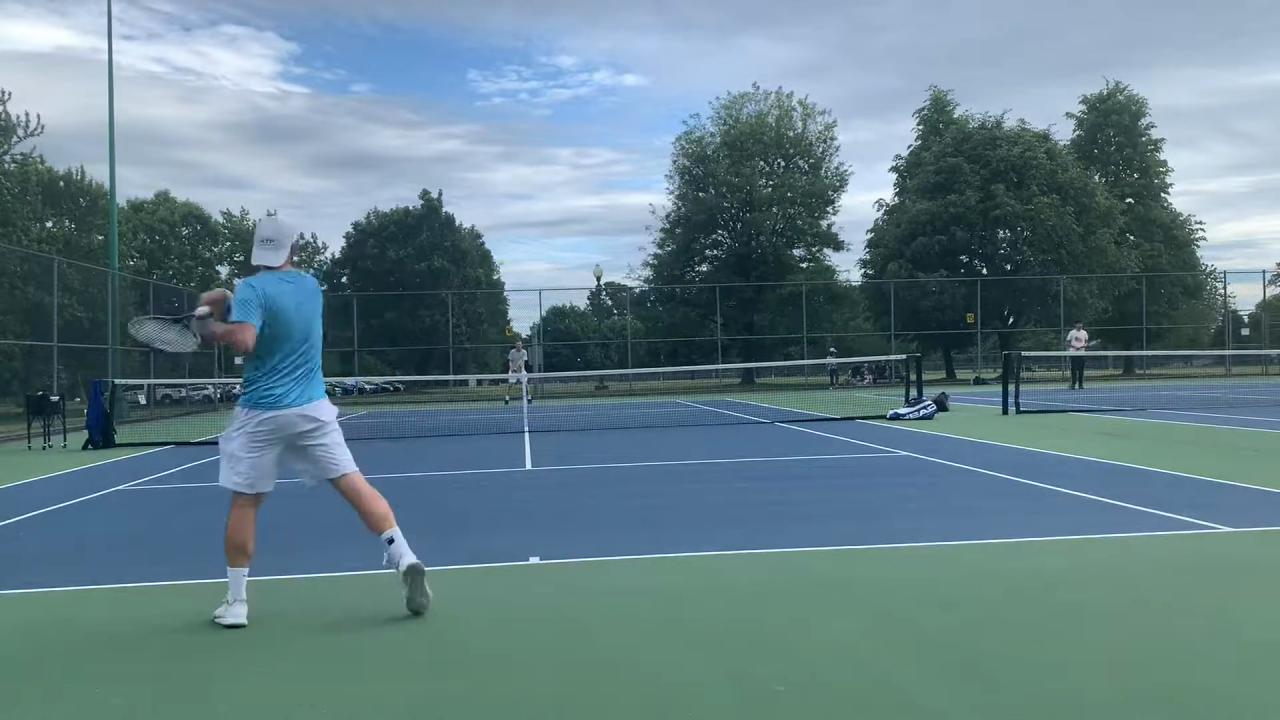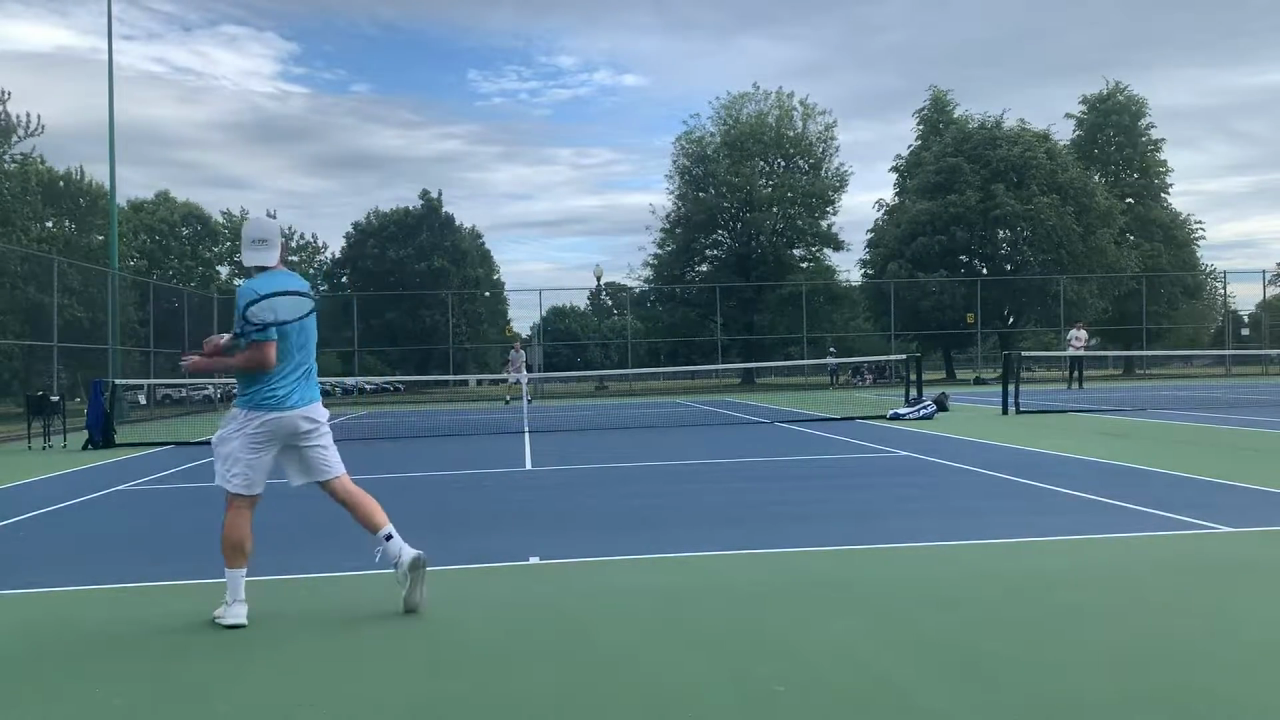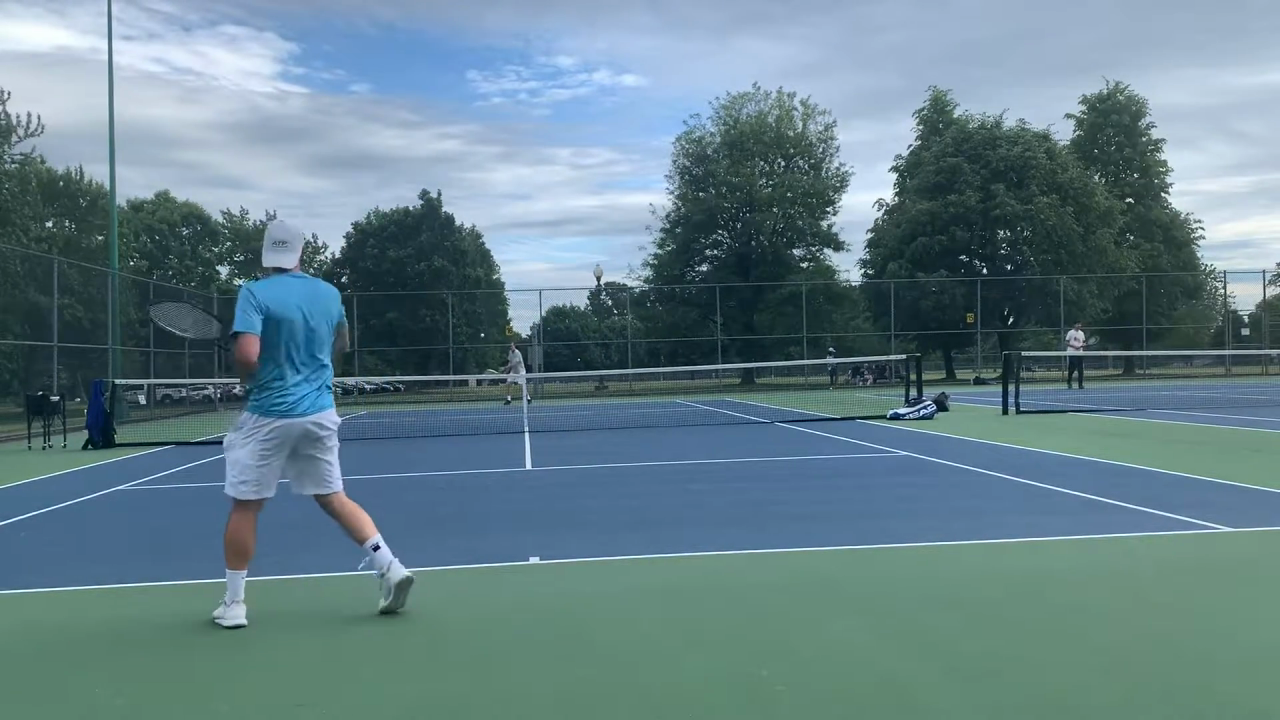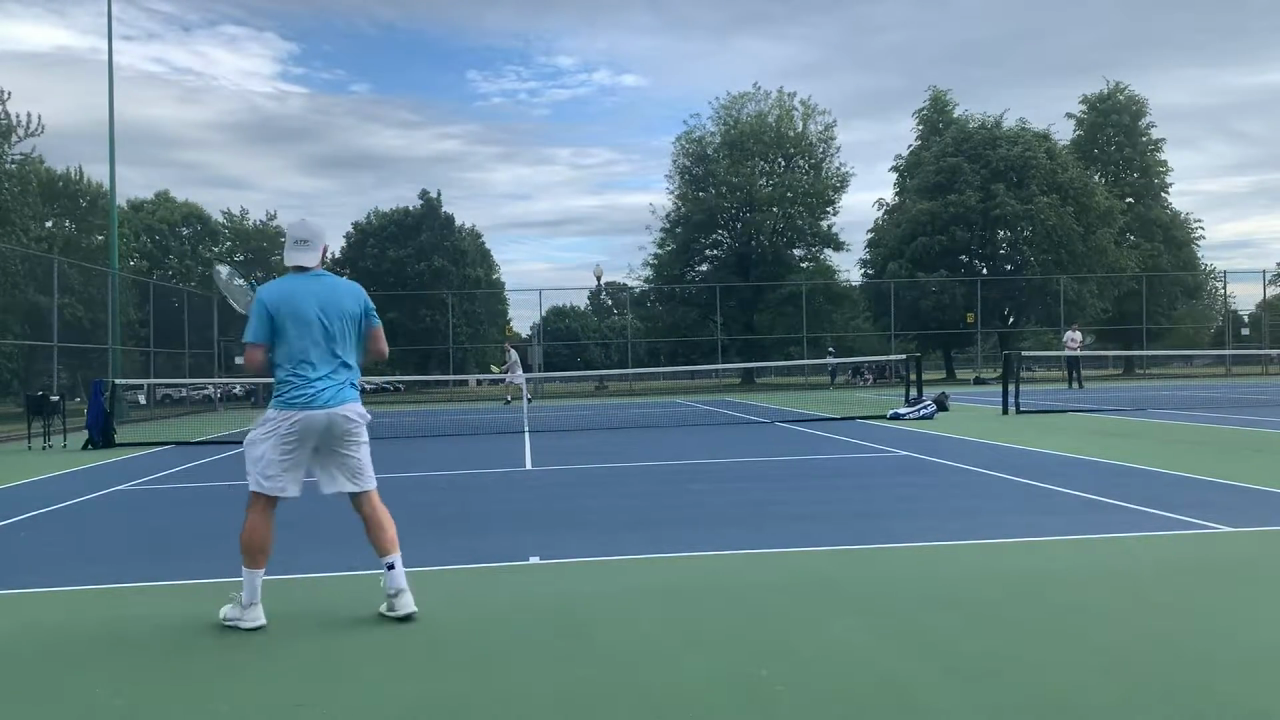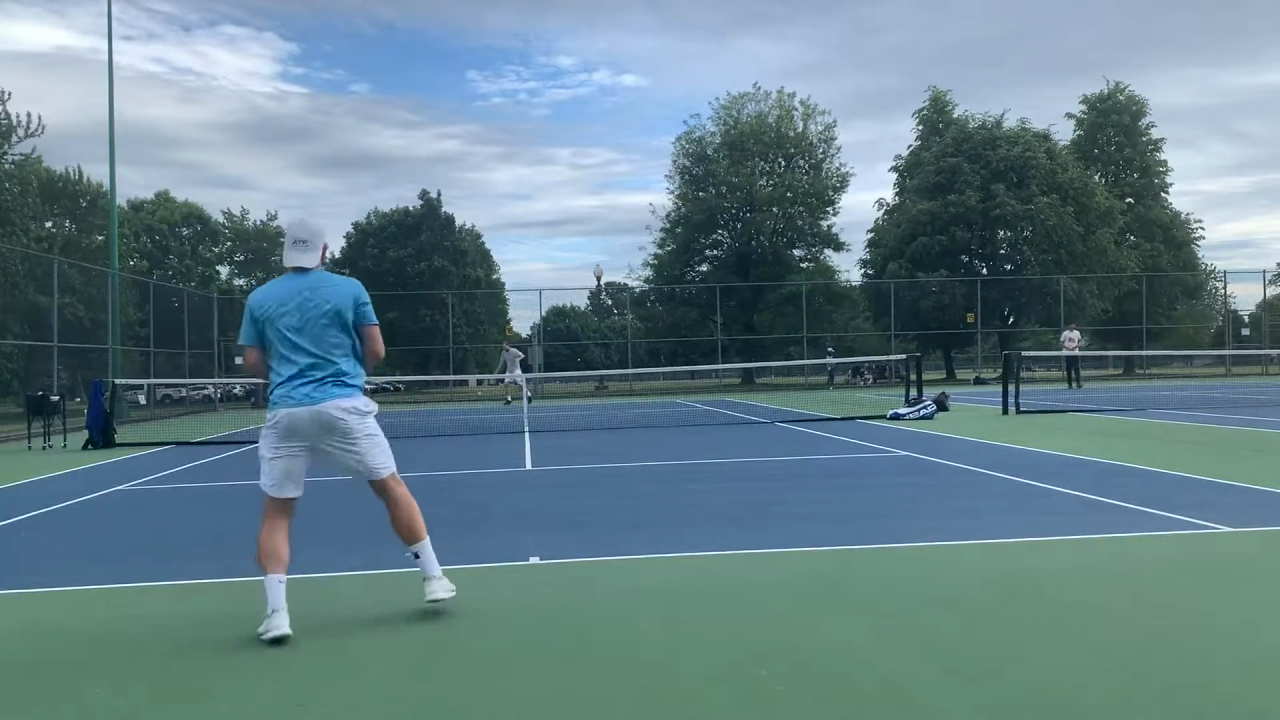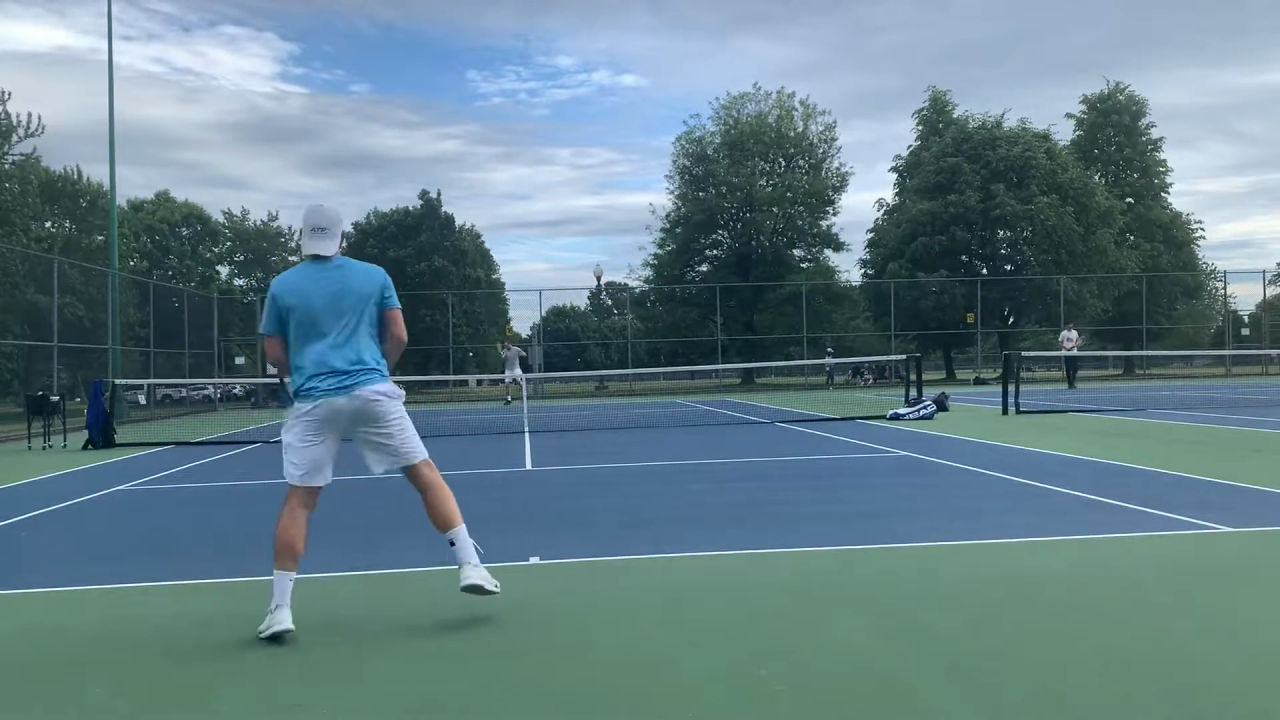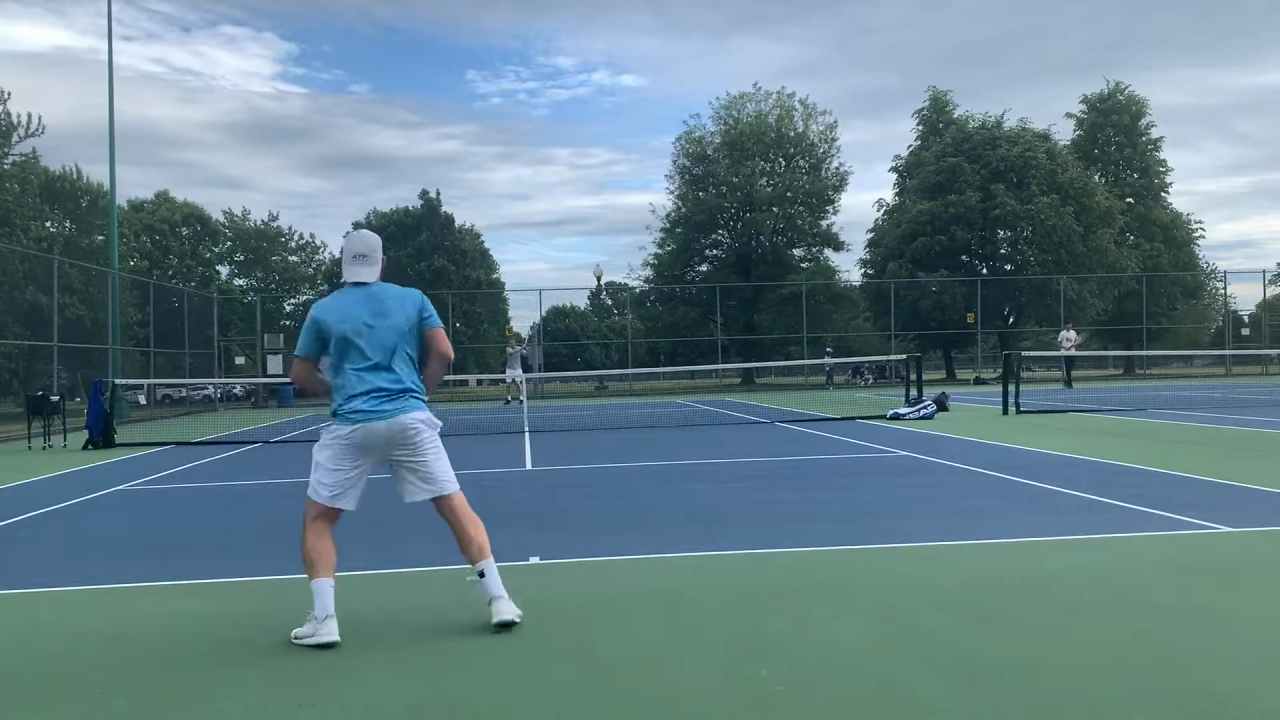
dt=0.2s
person 1, frame 1
left shoulder: (253, 288)
right shoulder: (308, 284)
left elbow: (244, 341)
left wrist: (211, 326)
right wrist: (228, 300)
left hip: (261, 413)
right hip: (312, 408)
left knee: (244, 503)
right knee: (355, 486)
left ankle: (236, 603)
right ankle: (404, 557)
person 1, frame 2
left shoulder: (253, 291)
right shoulder: (299, 285)
left elbow: (264, 358)
left wrist: (211, 364)
right wrist: (227, 344)
left hip: (259, 413)
right hip: (307, 408)
left knee: (239, 504)
right knee: (342, 487)
left ankle: (235, 603)
right ankle: (400, 551)
person 1, frame 3
left shoulder: (254, 292)
right shoulder: (329, 292)
left elbow: (246, 355)
right elbow: (341, 346)
left wrist: (252, 375)
left hip: (269, 417)
right hip: (320, 413)
left knee: (245, 508)
right knee: (334, 499)
left ankle: (233, 604)
right ankle: (389, 567)
person 1, frame 4
left shoulder: (268, 295)
right shoulder: (354, 292)
left elbow: (255, 361)
right elbow: (379, 352)
left hip: (292, 411)
right hip: (345, 407)
left knee: (261, 504)
right knee: (367, 500)
left ankle: (249, 605)
right ankle: (399, 591)
person 1, frame 5
left shoulder: (259, 299)
right shoulder: (351, 289)
left elbow: (253, 364)
right elbow: (377, 352)
left hip: (287, 413)
right hip: (345, 405)
left knee: (276, 513)
right knee: (392, 487)
left ankle: (277, 613)
right ankle: (433, 577)
person 1, frame 6
left shoulder: (281, 286)
right shoulder: (374, 276)
left elbow: (274, 355)
right elbow: (398, 338)
left hip: (314, 403)
right hip: (371, 393)
left knee: (297, 503)
right knee: (425, 474)
left ankle: (280, 609)
right ankle: (470, 565)
person 1, frame 7
left shoulder: (323, 311)
right shoulder: (413, 298)
left elbow: (300, 376)
right elbow: (444, 354)
left hip: (352, 425)
right hip: (409, 419)
left knee: (317, 519)
right knee: (455, 507)
left ankle: (323, 620)
right ankle: (498, 599)
